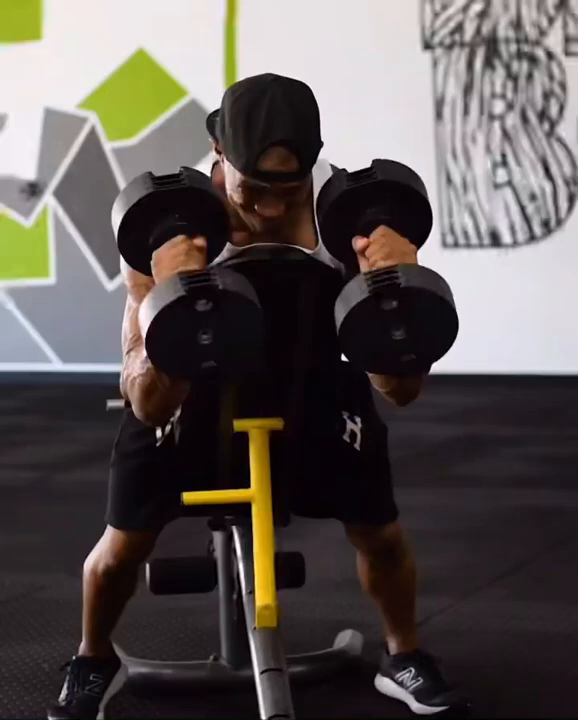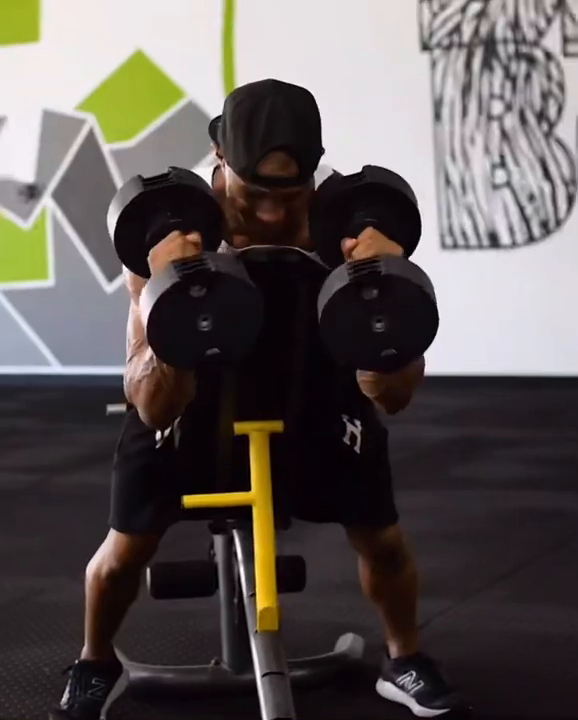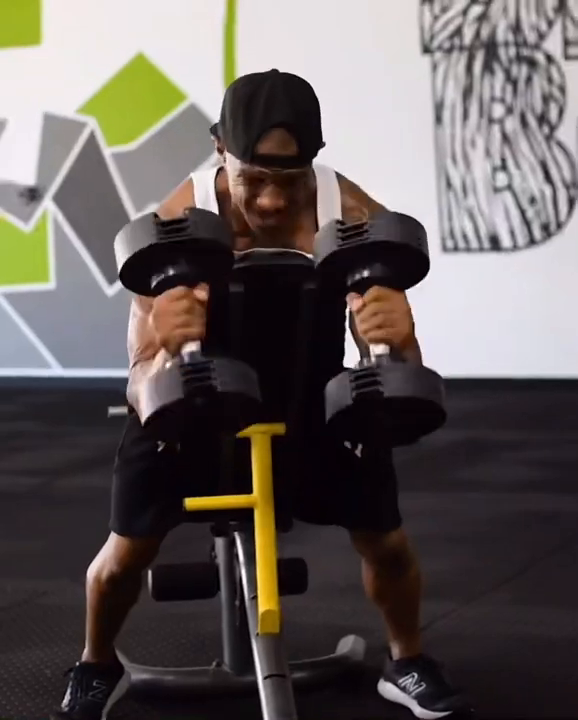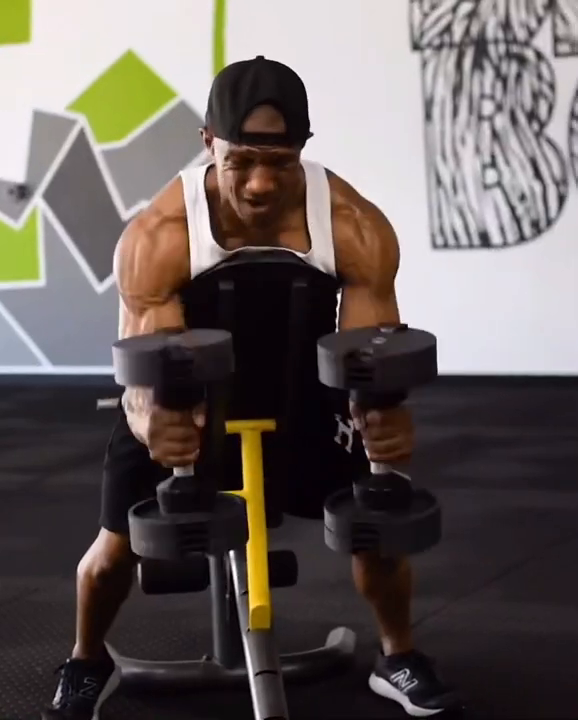
dt=0.2s
person 1, frame 1
right shoulder: (167, 230)
left elbow: (404, 392)
right elbow: (147, 406)
left hip: (311, 375)
right hip: (196, 380)
left knee: (380, 531)
right knee: (123, 543)
left ankle: (403, 659)
right ankle: (94, 662)
person 1, frame 2
left shoulder: (361, 222)
right shoulder: (168, 230)
left elbow: (394, 395)
right elbow: (152, 407)
left hip: (311, 380)
right hip: (195, 384)
left knee: (380, 535)
right knee: (125, 546)
left ankle: (404, 661)
right ankle: (96, 666)
person 1, frame 3
left shoulder: (364, 226)
right elbow: (148, 397)
left wrist: (398, 351)
right wrist: (168, 355)
left knee: (385, 539)
right knee: (126, 551)
left ankle: (406, 665)
person 1, frame 4
left shoulder: (356, 227)
right shoulder: (155, 236)
left wrist: (388, 425)
right wrist: (155, 431)
right knee: (117, 547)
left ankle: (398, 661)
right ankle: (88, 665)
